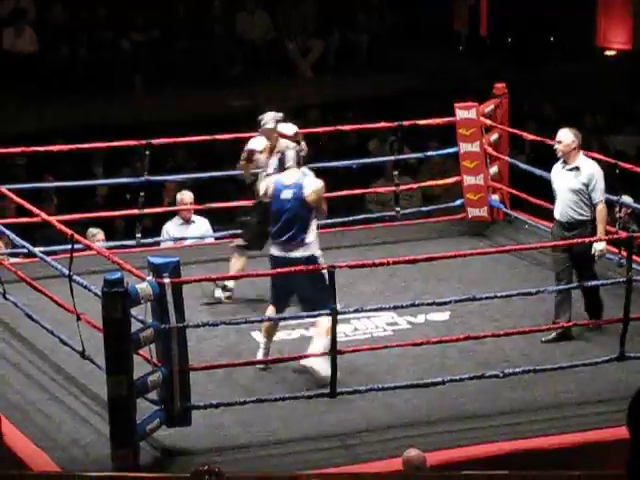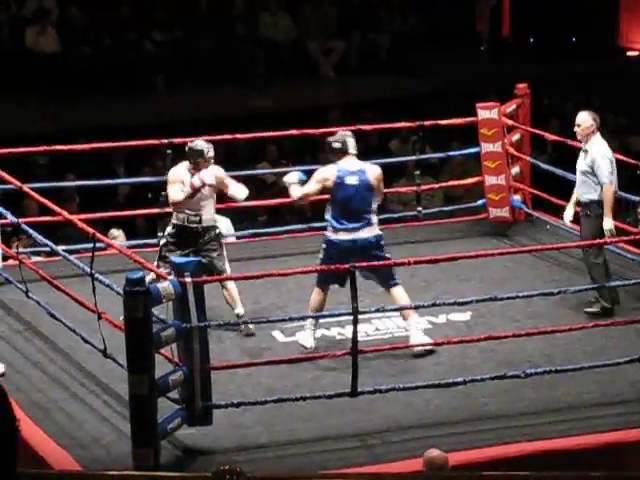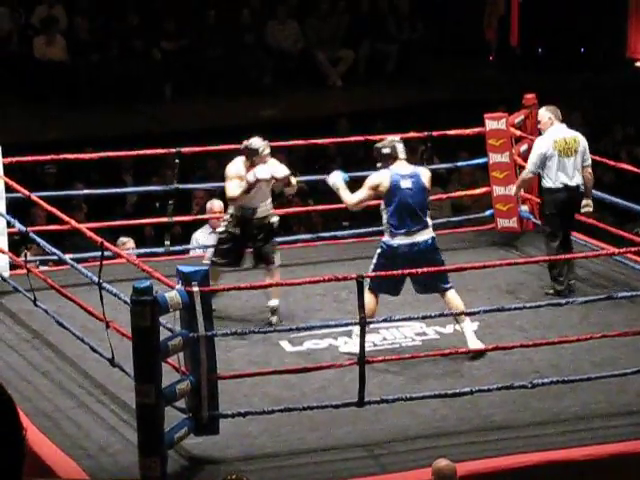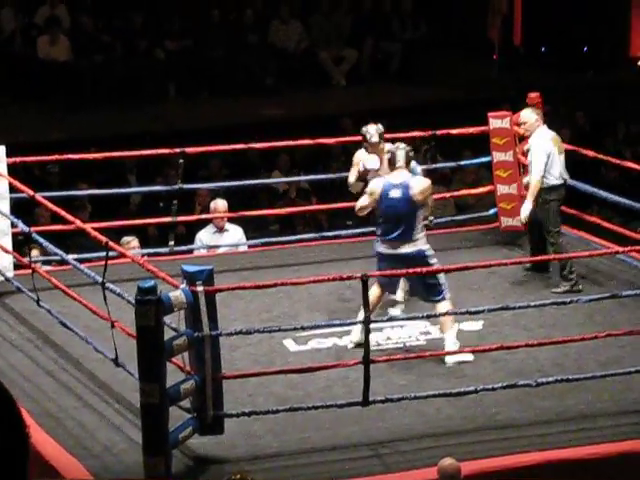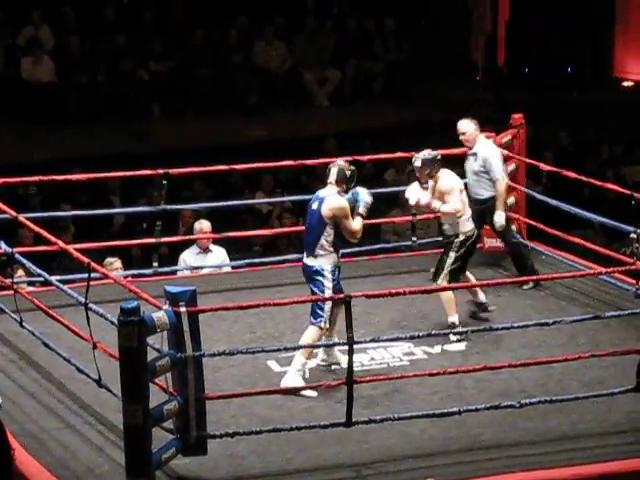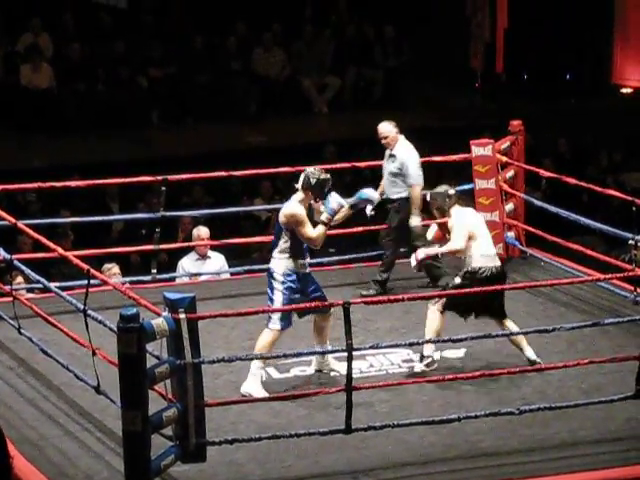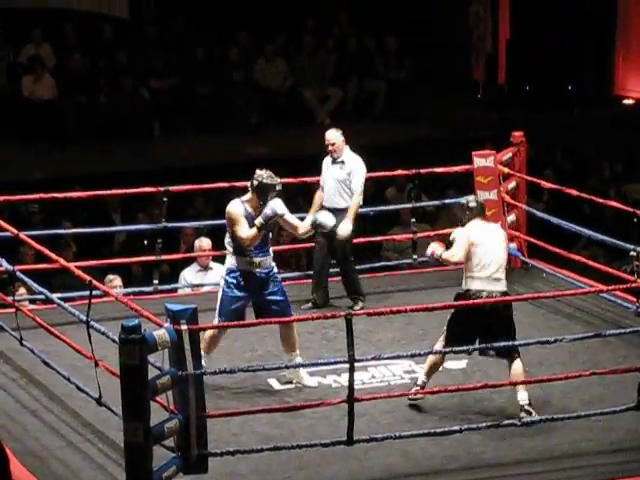
dt=0.7s
person 1, frame 1
left shoulder: (270, 183)
right shoulder: (314, 185)
left hip: (278, 257)
right hip: (305, 258)
left knee: (277, 304)
right knee: (327, 309)
left ankle: (263, 352)
right ankle: (316, 354)
person 1, frame 2
left shoulder: (328, 173)
right shoulder: (374, 171)
left elbow: (299, 196)
left wrist: (291, 182)
left hip: (338, 241)
right hip: (369, 239)
left knee: (322, 285)
right knee: (392, 284)
left ankle: (308, 334)
right ankle: (417, 334)
person 1, frame 3
left shoulder: (380, 178)
right shoulder: (424, 174)
left elbow: (351, 201)
left wrist: (338, 184)
left hip: (394, 246)
right hip: (425, 243)
left knee: (372, 290)
right knee: (446, 289)
left ankle: (358, 341)
right ankle: (471, 340)
person 1, frame 4
left shoulder: (377, 185)
right shoulder: (422, 184)
left elbow: (360, 209)
left hip: (386, 251)
right hip: (415, 252)
left knee: (379, 285)
right knee: (441, 297)
left ankle: (358, 331)
right ankle: (451, 349)
person 1, frame 5
left shoulder: (320, 195)
right shoulder: (336, 203)
right elbow: (354, 234)
left wrist: (352, 198)
right wrist: (361, 208)
left hip: (315, 263)
right hip: (322, 267)
left knee: (336, 304)
right knee: (320, 323)
left ankle: (328, 353)
right ankle: (293, 375)
person 1, frame 6
left shoulder: (306, 204)
right shoulder: (293, 209)
left elbow: (327, 219)
right elbow: (315, 241)
left wrist: (354, 202)
right wrist: (328, 214)
left hip: (300, 270)
right hip: (285, 273)
left knee: (324, 312)
right knee: (276, 326)
left ankle: (322, 359)
right ankle: (253, 380)
person 1, frame 7
left shoulder: (271, 207)
right shoulder: (235, 208)
left elbow: (299, 229)
right elbow: (247, 240)
left wrist: (315, 223)
right wrist: (264, 219)
left hip: (266, 272)
right hip: (238, 274)
left knee: (287, 319)
right knee: (221, 326)
left ankle: (295, 369)
person 2, frame 1
left shoulder: (287, 143)
right shoulder: (258, 143)
left elbow: (302, 154)
right elbow: (245, 170)
left wrist: (297, 141)
right wrist: (248, 156)
right hip: (263, 202)
right knee: (242, 245)
right ankle: (228, 287)
person 2, frame 2
left shoulder: (215, 172)
right shoulder: (177, 173)
left elbow: (230, 188)
right elbow: (175, 203)
left wrist: (239, 191)
right wrist: (193, 188)
left hip: (208, 229)
right hip: (180, 229)
left knee: (223, 274)
left ankle: (241, 317)
person 2, frame 3
left shoulder: (272, 165)
right shoulder: (235, 168)
left elbow: (291, 190)
right elbow: (232, 198)
left wrist: (286, 178)
right wrist: (252, 181)
left hip: (263, 219)
right hip: (238, 218)
left knee: (271, 264)
right knee: (215, 261)
left ankle: (273, 308)
person 2, frame 4
right shoulder: (360, 156)
left elbow: (415, 173)
right elbow: (353, 187)
right wrist: (361, 173)
left ankle: (399, 299)
right ankle: (401, 288)
person 2, frame 5
left shoulder: (447, 181)
right shoulder: (435, 181)
left elbow: (457, 211)
right elbow: (430, 206)
left wrist: (431, 203)
right wrist: (419, 198)
left hip: (461, 236)
right hip: (459, 233)
left knee: (441, 281)
right knee: (458, 271)
left ankle: (456, 328)
right ankle: (480, 301)
person 2, frame 6
left shoulder: (457, 219)
right shoulder: (469, 213)
left elbow: (458, 246)
left wrist: (429, 251)
right wrist: (445, 238)
left hip: (478, 273)
right hip: (495, 270)
left knee: (436, 307)
right knee: (500, 318)
left ankle: (427, 357)
right ankle: (531, 356)
person 2, frame 7
left shoulder: (466, 232)
right shoulder: (499, 231)
left elbow: (456, 258)
left wrist: (437, 251)
left hip: (473, 296)
right hip: (499, 296)
left knee: (445, 343)
right knee: (511, 354)
left ankle: (420, 386)
right ankle: (524, 404)
person 3, frame 1
left shoulder: (591, 169)
right shoulder: (556, 169)
left elbow: (600, 205)
left wrist: (600, 237)
left hip: (583, 229)
right hip: (560, 229)
left knee: (587, 278)
right knee: (561, 280)
left ankle: (595, 316)
right ankle: (562, 327)
person 3, frame 2
left shoulder: (599, 151)
right shoulder: (586, 149)
left elbow: (609, 186)
left wrist: (608, 217)
right wrist: (571, 205)
left hip: (596, 209)
right hip: (588, 207)
left knee: (593, 253)
right knee: (593, 252)
left ankle: (606, 300)
right ankle: (605, 294)
person 3, frame 3
left shoulder: (543, 141)
right shoulder: (578, 138)
left elbow: (529, 174)
right elbow: (588, 172)
left wrist: (517, 187)
right wrist: (588, 197)
left hip: (553, 195)
right hip: (574, 193)
left knee: (554, 241)
right knee: (565, 237)
left ankle: (560, 285)
right ankle: (568, 277)
person 3, frame 4
left shoulder: (538, 141)
right shoulder: (552, 137)
left elbow: (537, 175)
left wrist: (528, 202)
right wrist: (529, 179)
left hip: (549, 193)
right hip: (556, 188)
left knee: (553, 235)
right knee: (532, 222)
left ankle: (571, 281)
right ankle: (539, 263)
person 3, frame 5
left shoulder: (488, 151)
right shoulder: (473, 151)
left elbow: (500, 182)
left wrist: (500, 211)
left hip: (490, 202)
right hip: (476, 202)
left knee: (509, 241)
left ankle: (530, 275)
person 3, frame 6
left shoulder: (407, 153)
right shoulder: (390, 151)
left elbow: (416, 187)
left wrist: (415, 214)
left hip: (403, 204)
right hip: (396, 203)
left knee: (390, 244)
right knee: (414, 242)
left ankle: (379, 284)
right ankle: (436, 273)
person 3, frame 7
left shoulder: (355, 162)
right shoulder: (327, 162)
left elbow: (357, 195)
left wrist: (348, 221)
right wrist: (311, 214)
left hip: (344, 215)
left knee: (344, 259)
right knee: (320, 259)
left ankle: (357, 298)
right ankle: (319, 299)
